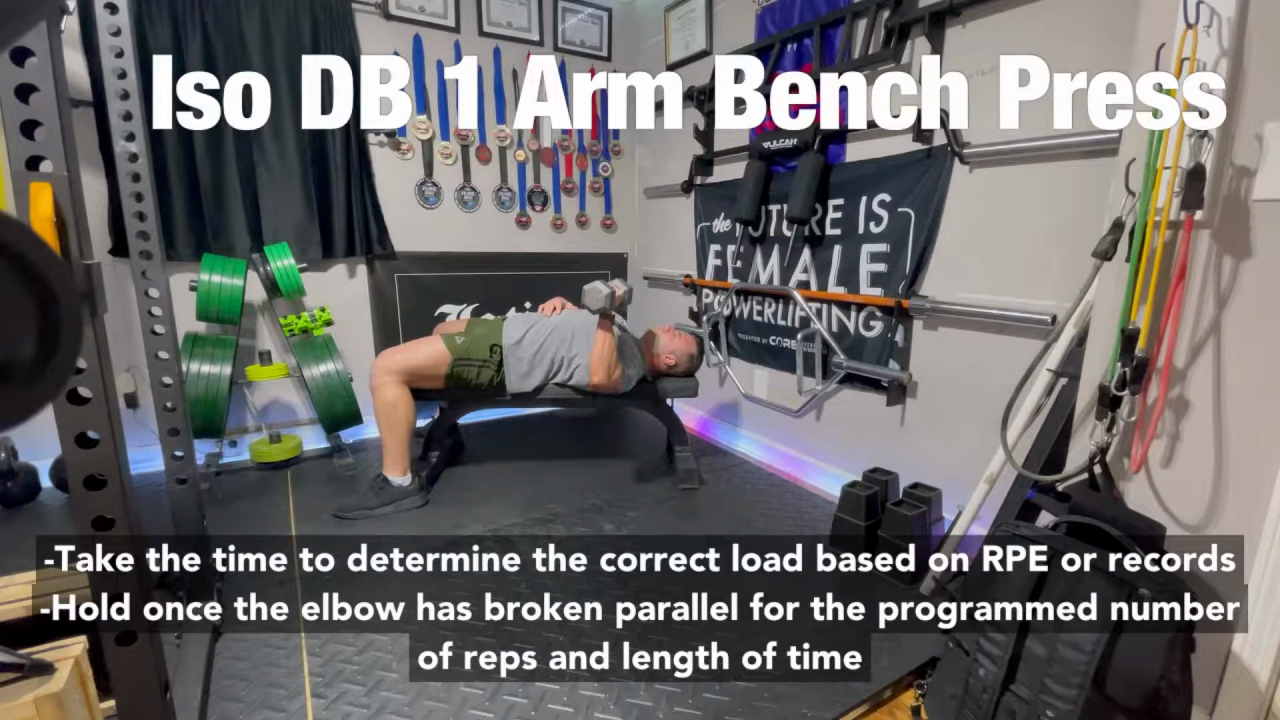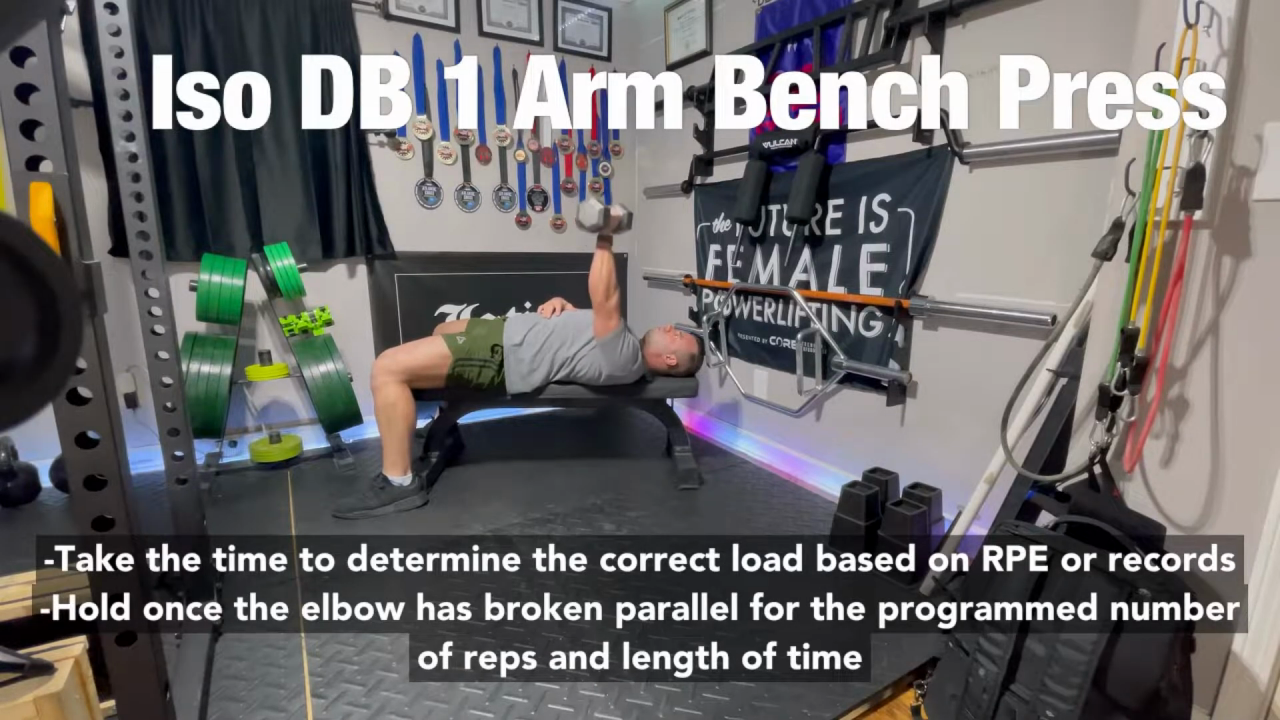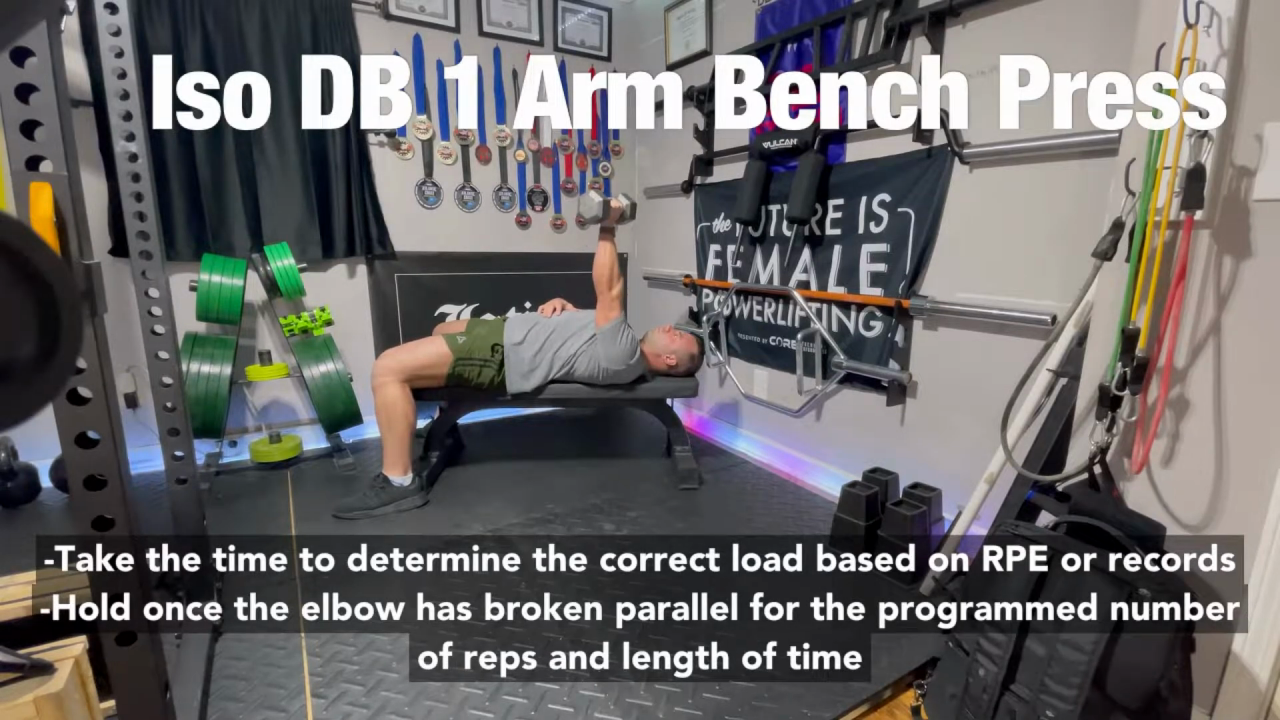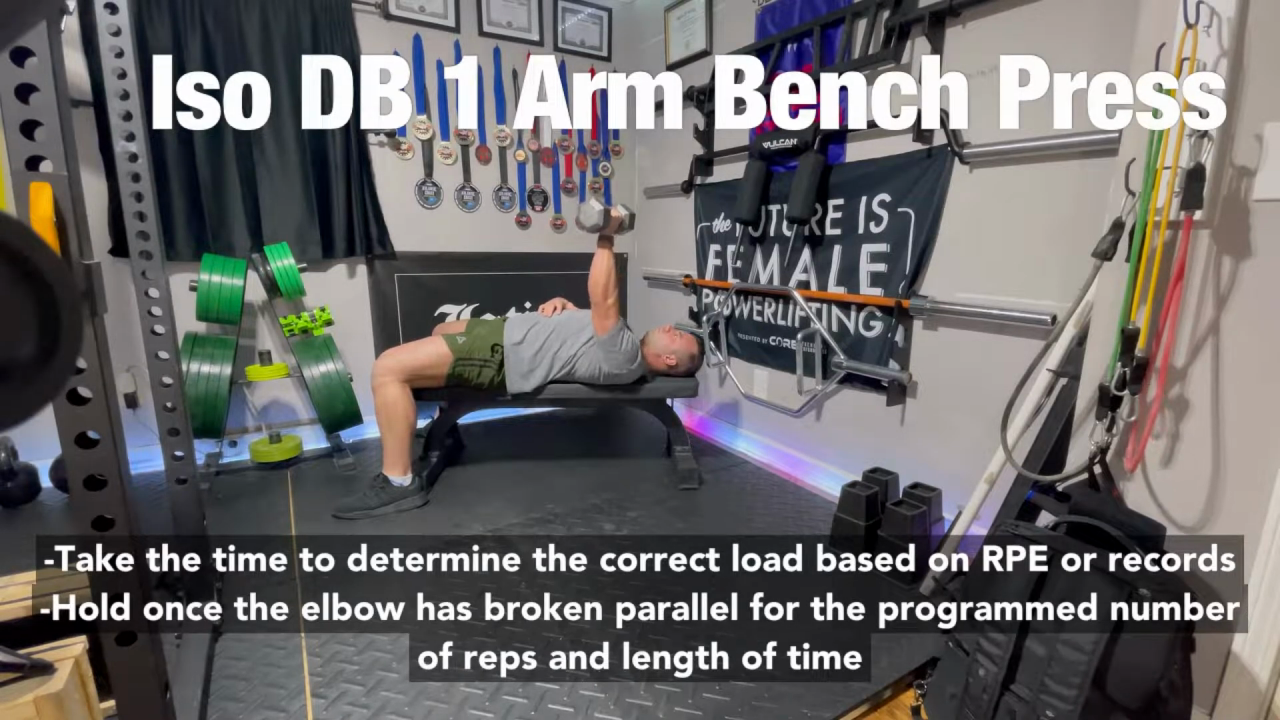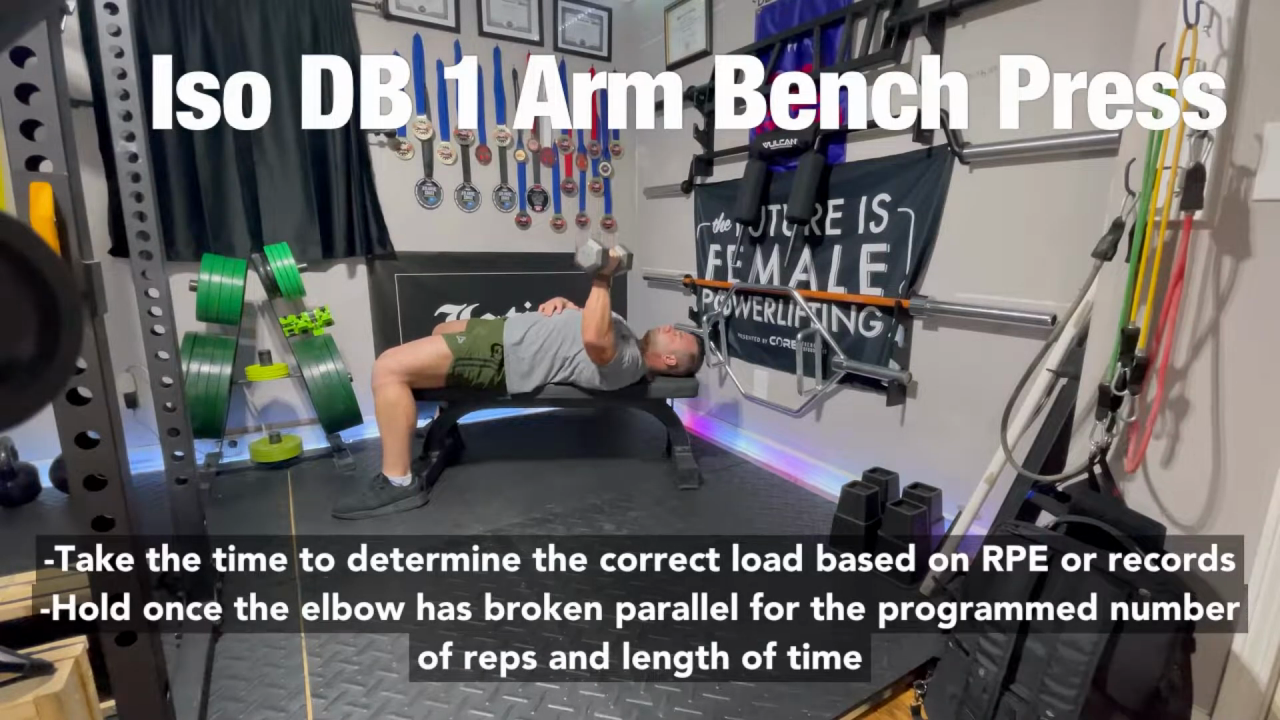
dt=0.5s
person 1, frame 1
left shoulder: (628, 368)
right shoulder: (628, 343)
left elbow: (600, 378)
right elbow: (583, 326)
left wrist: (605, 316)
right wrist: (563, 302)
left hip: (502, 355)
left knee: (388, 367)
right knee: (441, 330)
left ankle: (398, 483)
person 1, frame 2
left shoulder: (624, 359)
right shoulder: (629, 341)
left elbow: (603, 301)
right elbow: (592, 317)
left wrist: (605, 239)
right wrist: (561, 303)
left hip: (503, 355)
left knee: (389, 368)
right knee: (440, 330)
left ankle: (399, 483)
person 1, frame 3
left shoulder: (622, 356)
right shoulder: (628, 344)
left elbow: (608, 291)
right elbow: (592, 316)
left wrist: (607, 227)
right wrist: (562, 303)
left hip: (503, 355)
right hip: (509, 330)
left knee: (388, 368)
right knee: (441, 329)
left ankle: (399, 482)
person 1, frame 4
left shoulder: (624, 359)
right shoulder: (629, 343)
left elbow: (603, 300)
right elbow: (591, 319)
left wrist: (606, 237)
right wrist: (564, 303)
left hip: (504, 355)
left knee: (389, 368)
right knee: (442, 330)
left ankle: (399, 481)
person 1, frame 5
left shoulder: (625, 365)
right shoulder: (629, 343)
left elbow: (592, 338)
right elbow: (585, 322)
left wrist: (603, 275)
right wrist: (563, 302)
left hip: (503, 355)
right hip: (509, 331)
left knee: (389, 368)
right knee: (440, 329)
left ankle: (399, 483)
